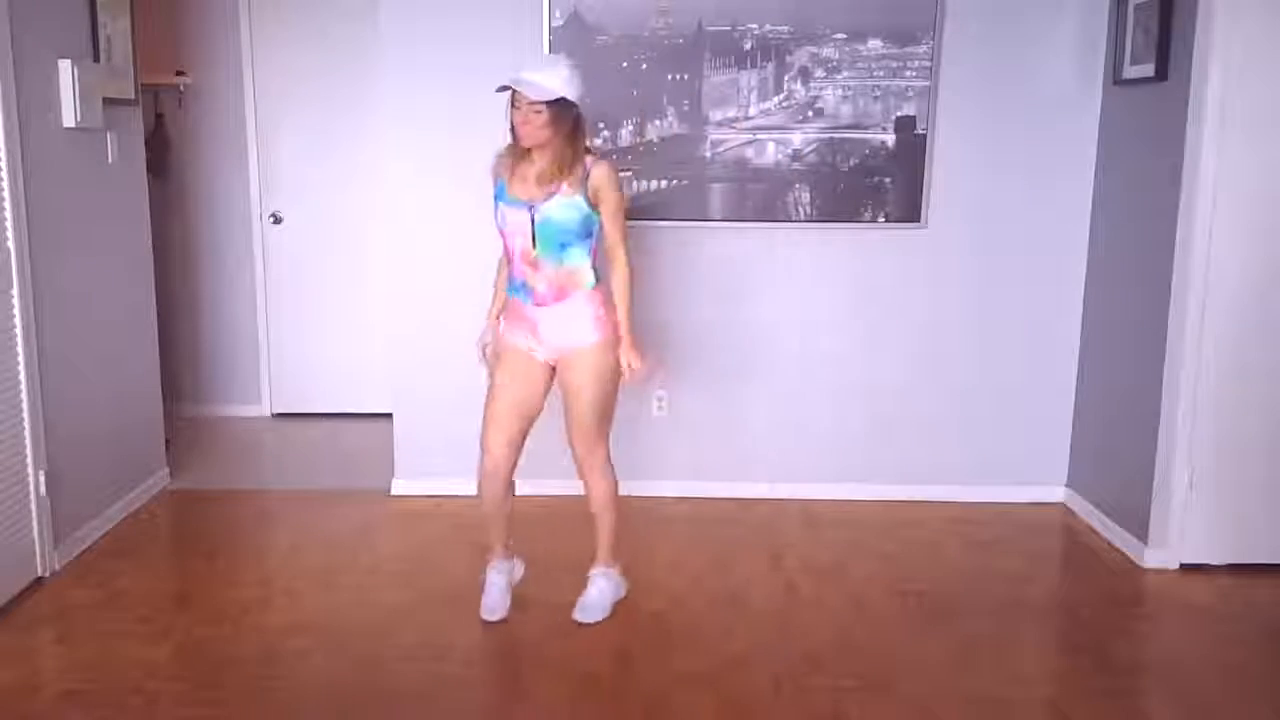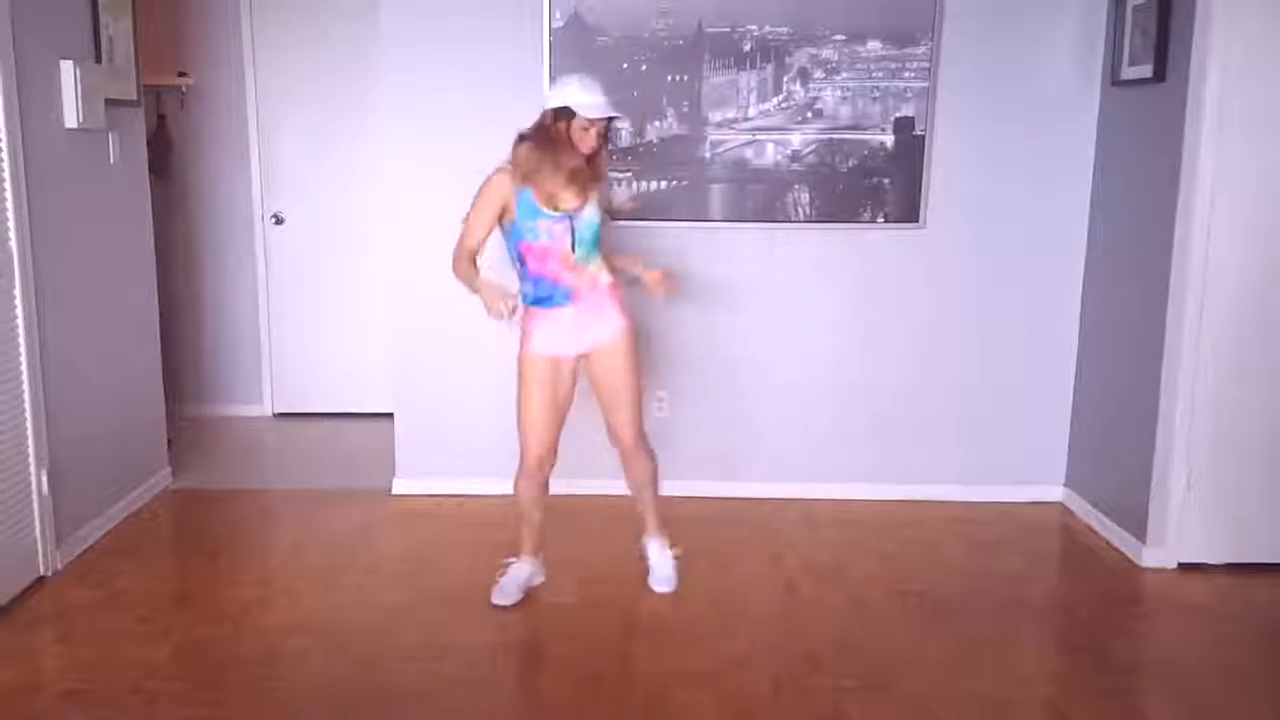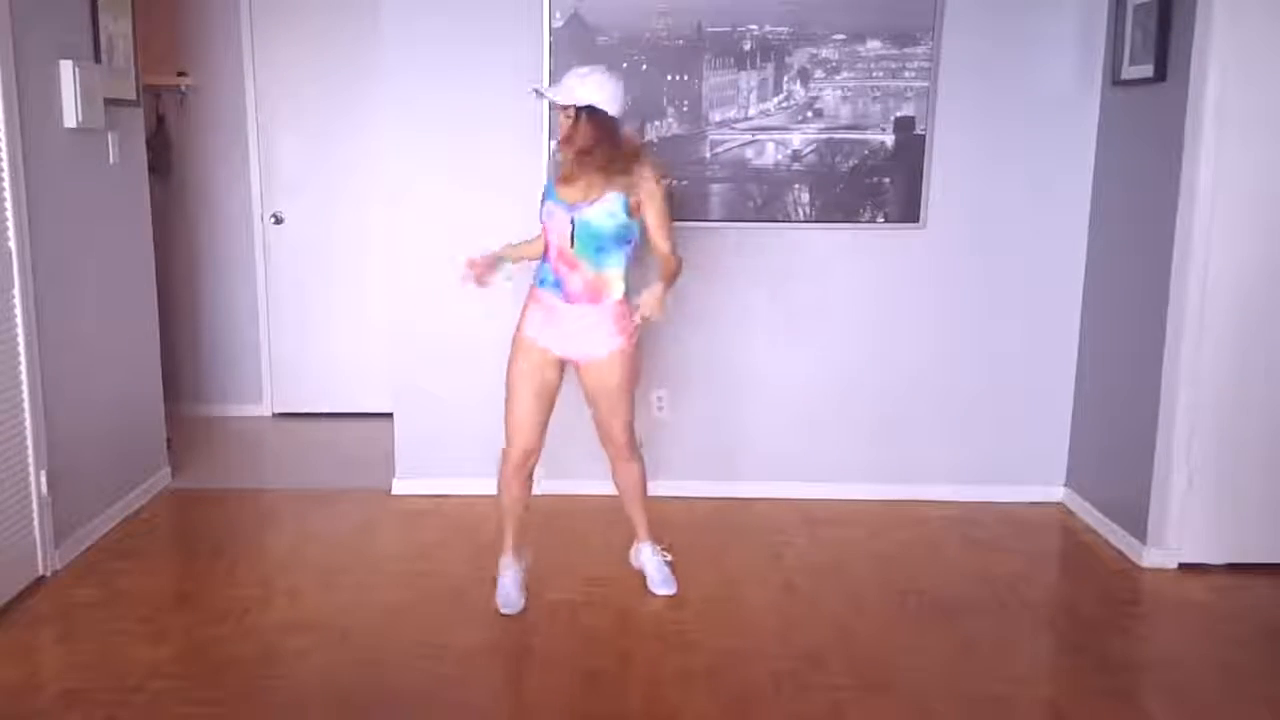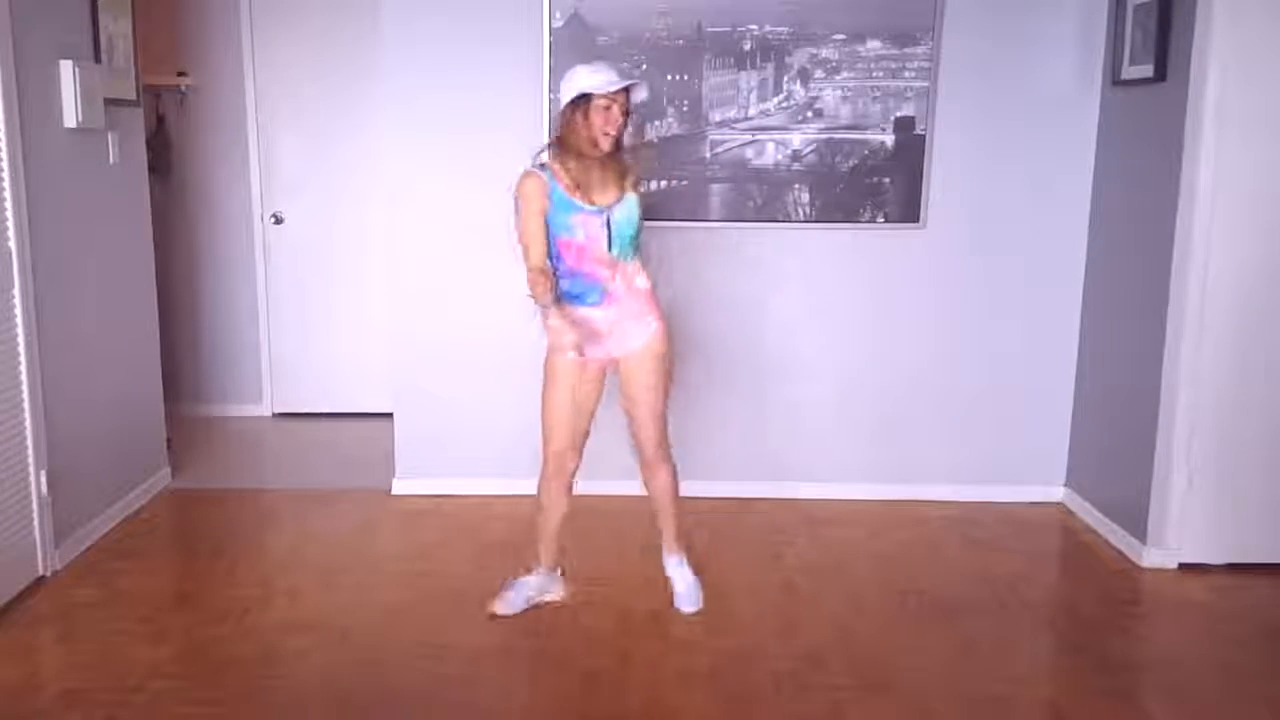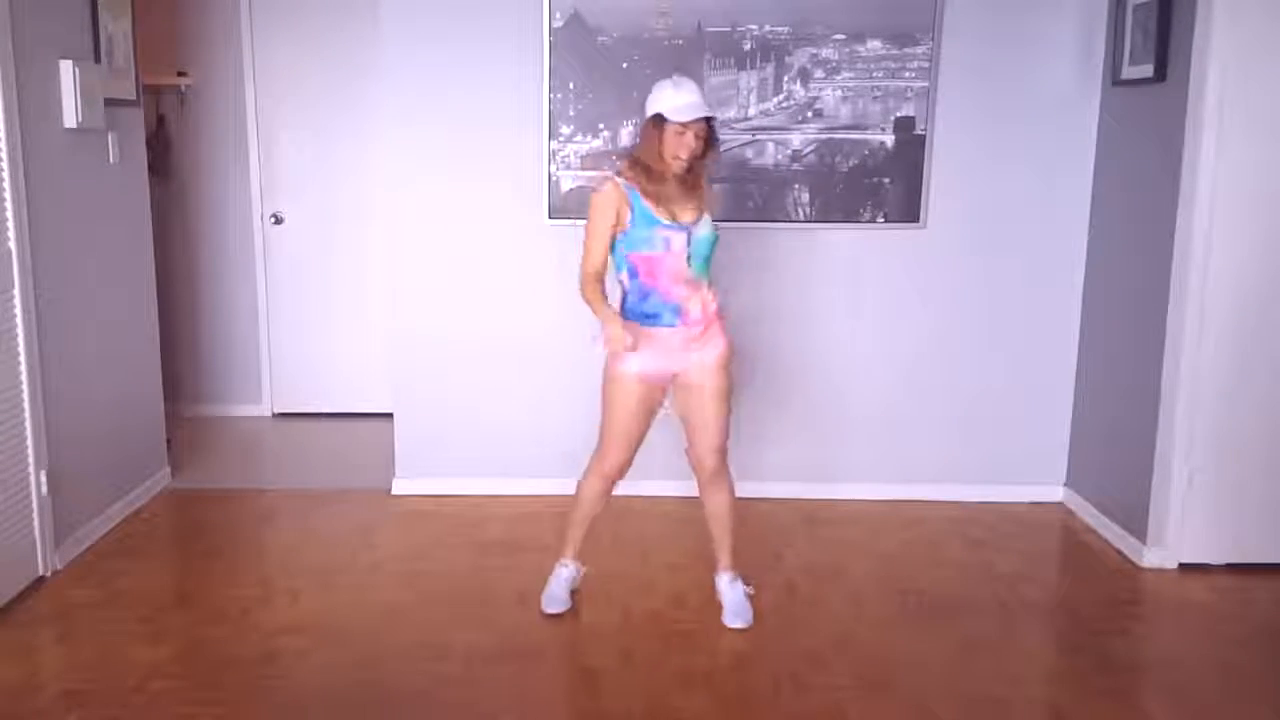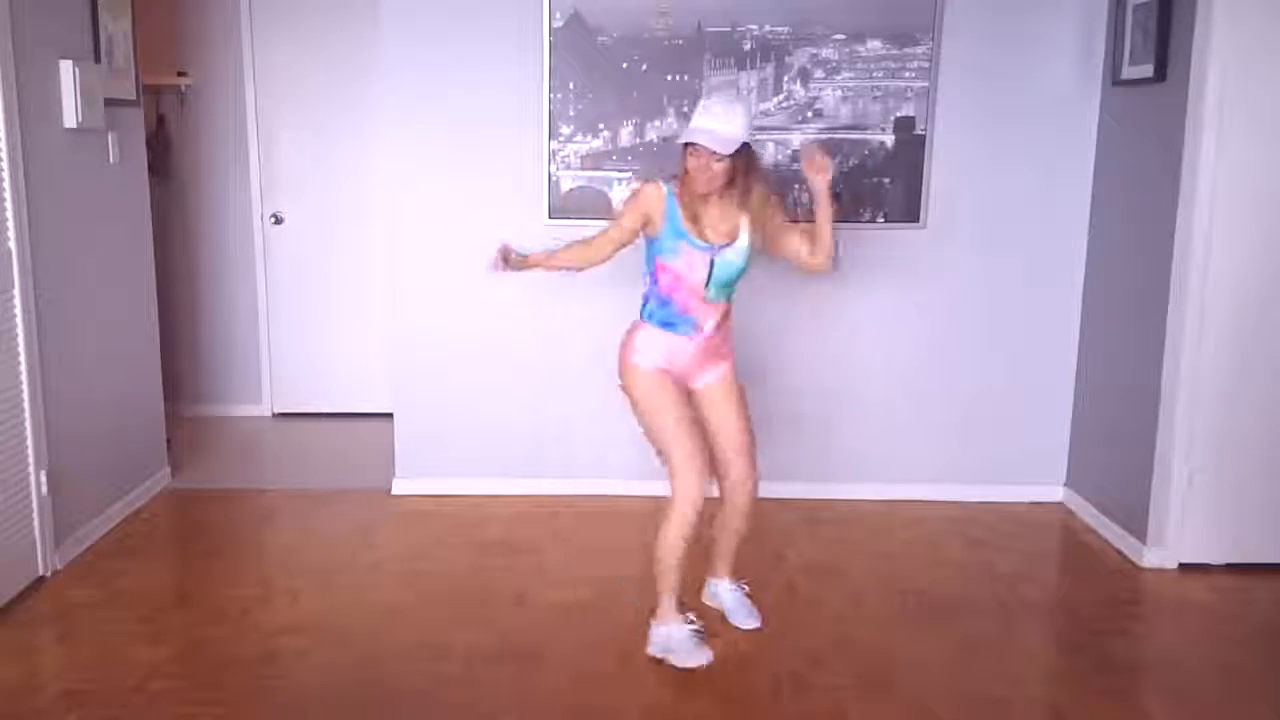
dt=0.5s
person 1, frame 1
left shoulder: (594, 174)
right shoulder: (504, 168)
left elbow: (616, 254)
left wrist: (625, 336)
right wrist: (494, 314)
left hip: (583, 326)
right hip: (522, 329)
left knee: (589, 453)
right knee: (494, 457)
left ankle: (606, 572)
right ankle: (500, 562)
person 1, frame 2
left shoulder: (589, 182)
right shoulder: (506, 183)
right elbow: (463, 257)
left wrist: (636, 272)
right wrist: (483, 290)
left hip: (603, 318)
right hip: (544, 331)
left knee: (631, 440)
right knee: (537, 457)
left ankle: (654, 538)
right ankle: (527, 561)
person 1, frame 3
left shoulder: (638, 179)
right shoulder: (561, 173)
left elbow: (667, 256)
left wrist: (660, 286)
right wrist: (498, 257)
left hip: (605, 329)
right hip: (544, 321)
left knee: (621, 445)
right knee: (519, 449)
left ankle: (645, 547)
right ankle: (509, 561)
person 1, frame 4
left shoulder: (620, 172)
right shoulder: (538, 183)
right elbow: (536, 268)
right wrist: (555, 313)
left hip: (638, 322)
right hip: (576, 332)
left knee: (653, 449)
right knee: (559, 460)
left ankle: (674, 558)
right ankle: (544, 574)
person 1, frame 5
left shoulder: (697, 192)
right shoulder: (614, 194)
right elbow: (590, 277)
right wrist: (609, 320)
left hip: (703, 346)
right hip: (638, 350)
left knee: (711, 465)
right knee: (608, 466)
left ankle: (727, 577)
right ankle: (567, 564)
person 1, frame 6
left shoulder: (755, 210)
right shoulder: (656, 199)
left elbow: (819, 261)
right elbow: (597, 251)
left wrist: (821, 194)
right wrist: (526, 260)
left hip: (710, 361)
right hip: (651, 359)
left knee: (743, 484)
right knee: (692, 484)
left ankle: (721, 581)
right ankle: (668, 622)
